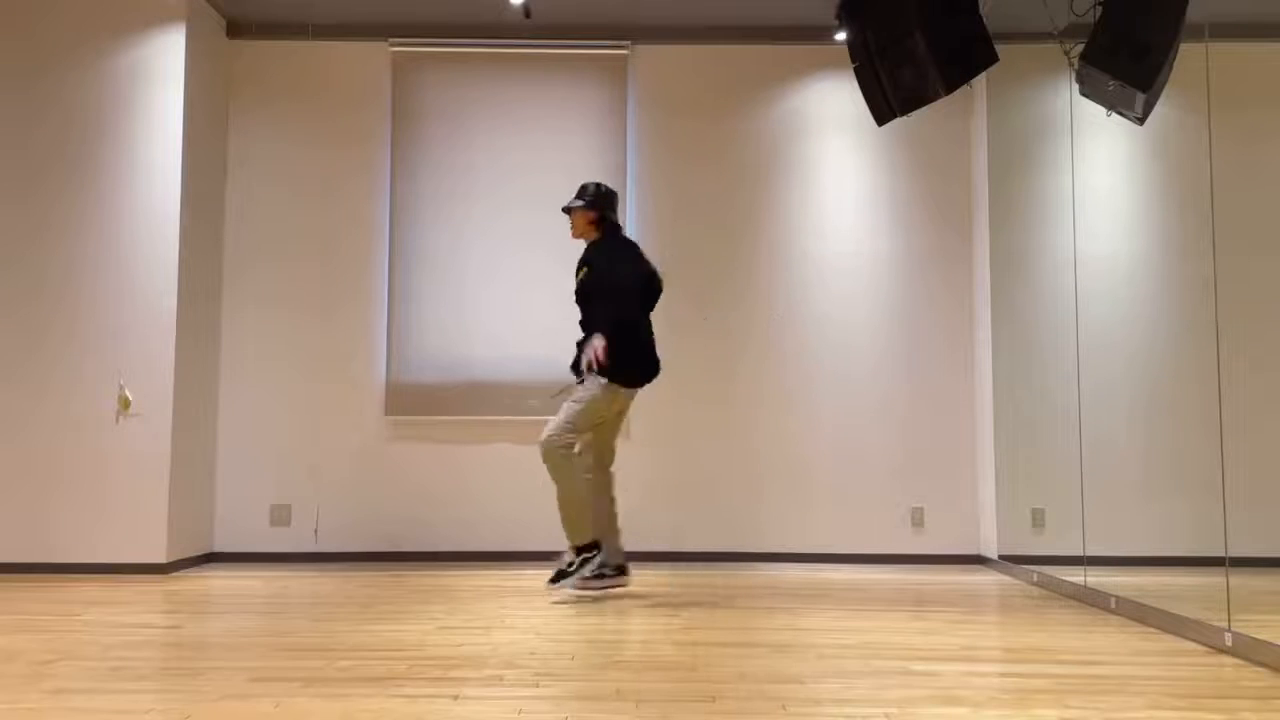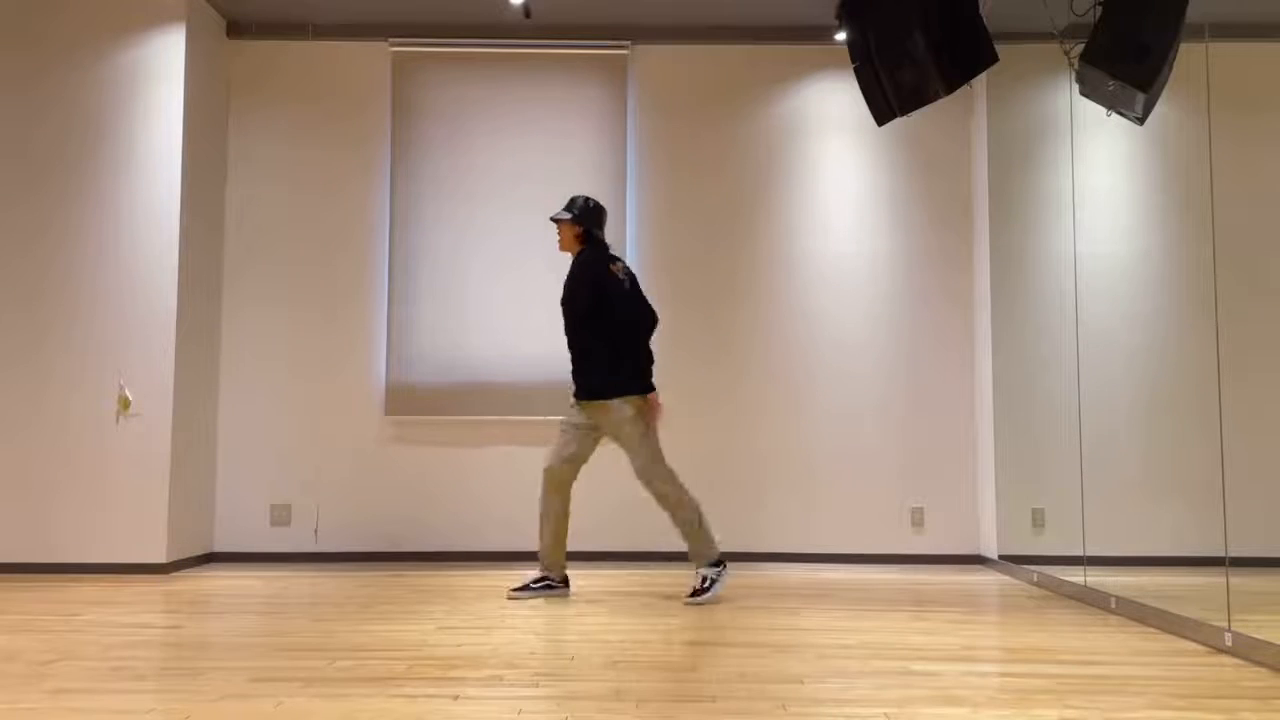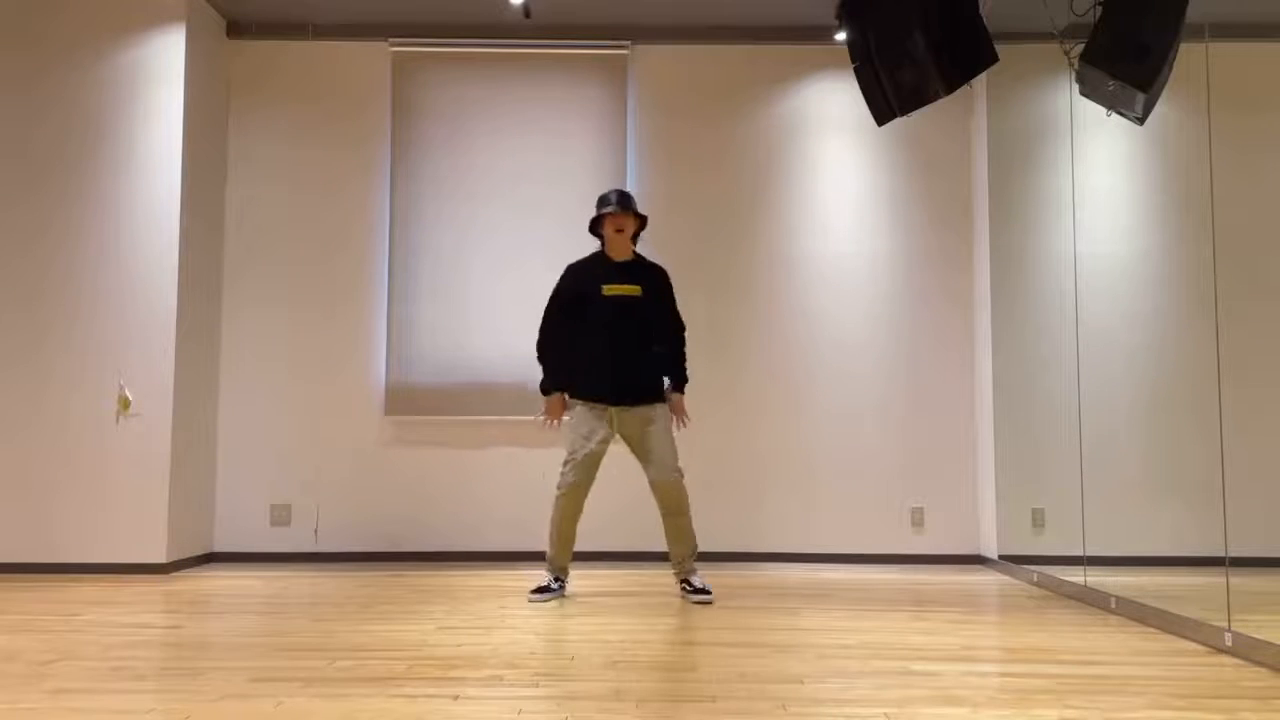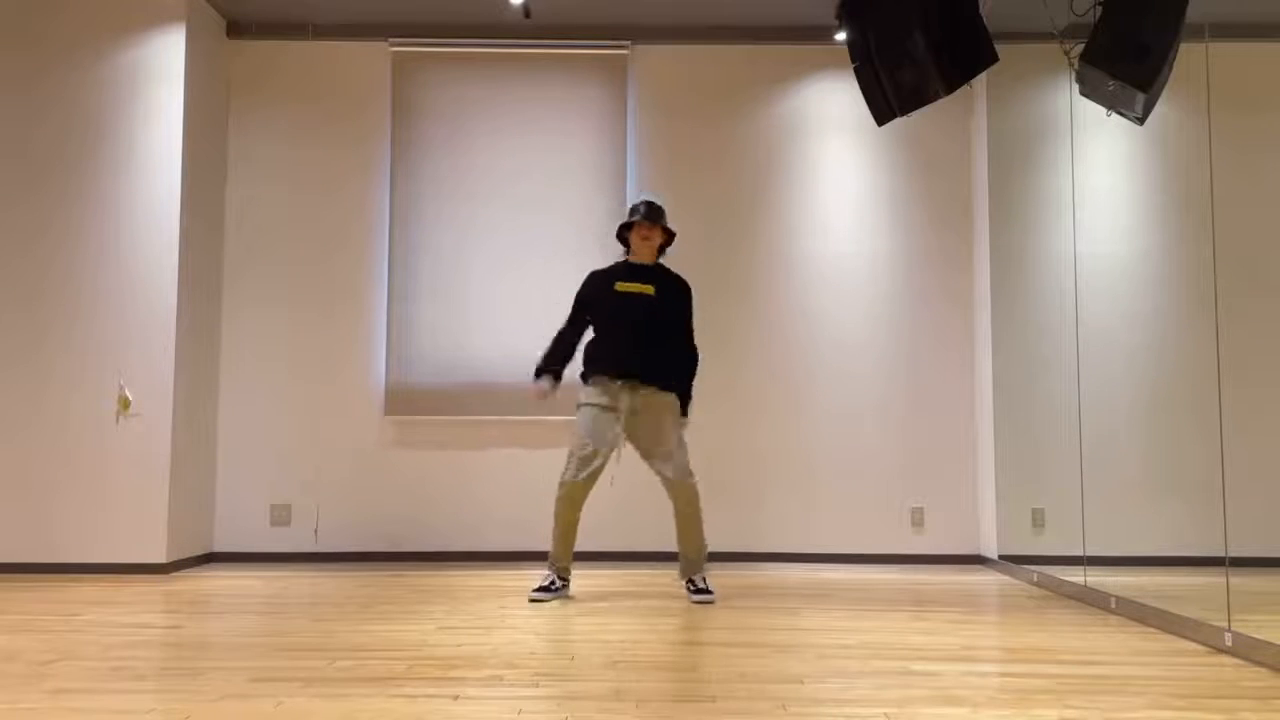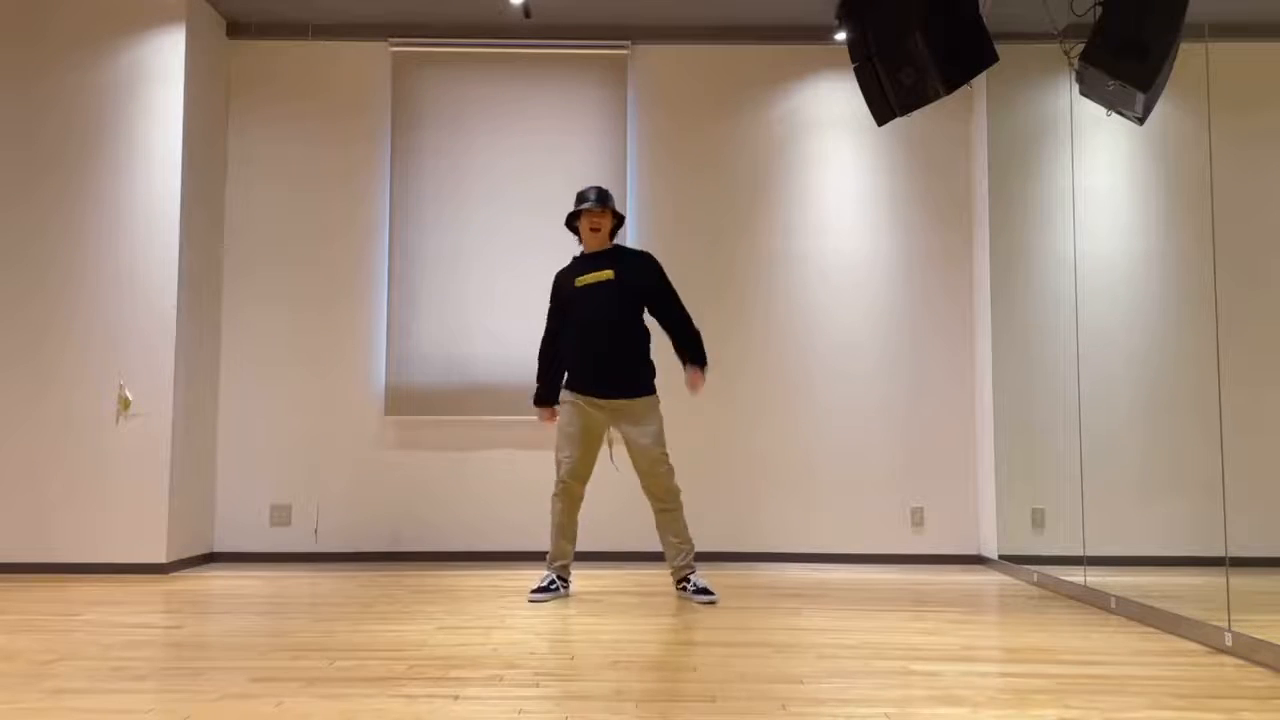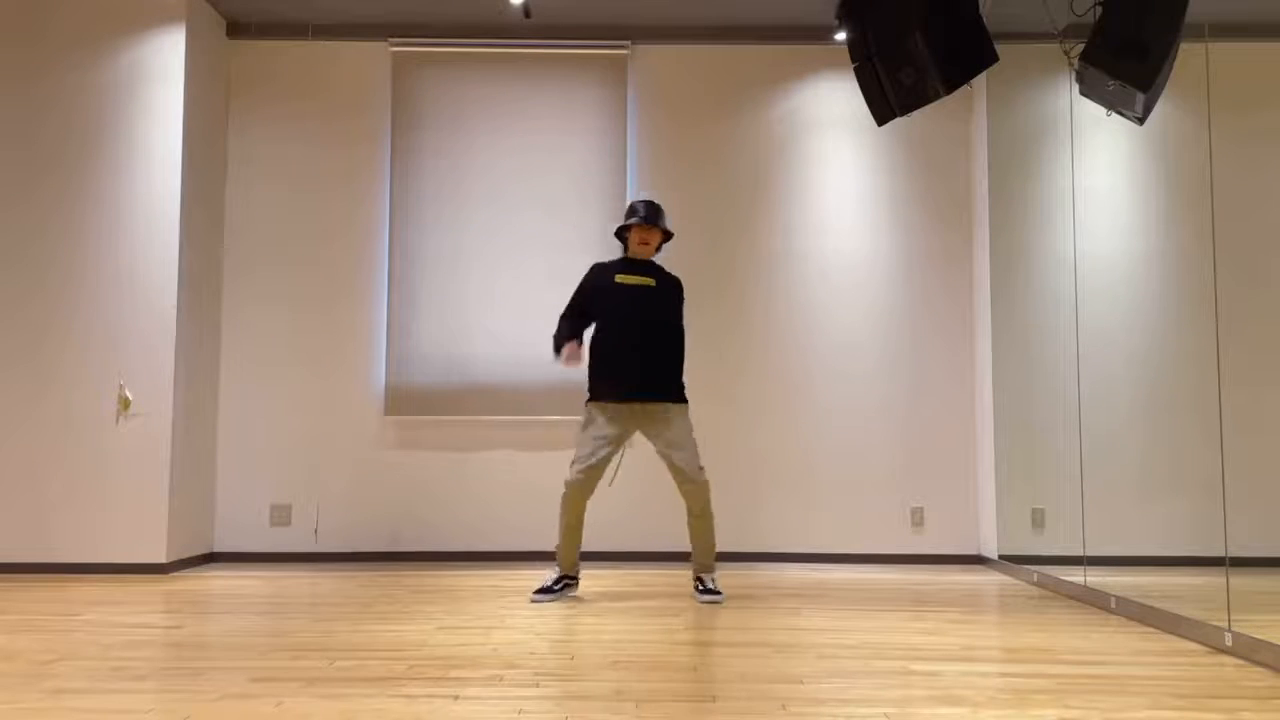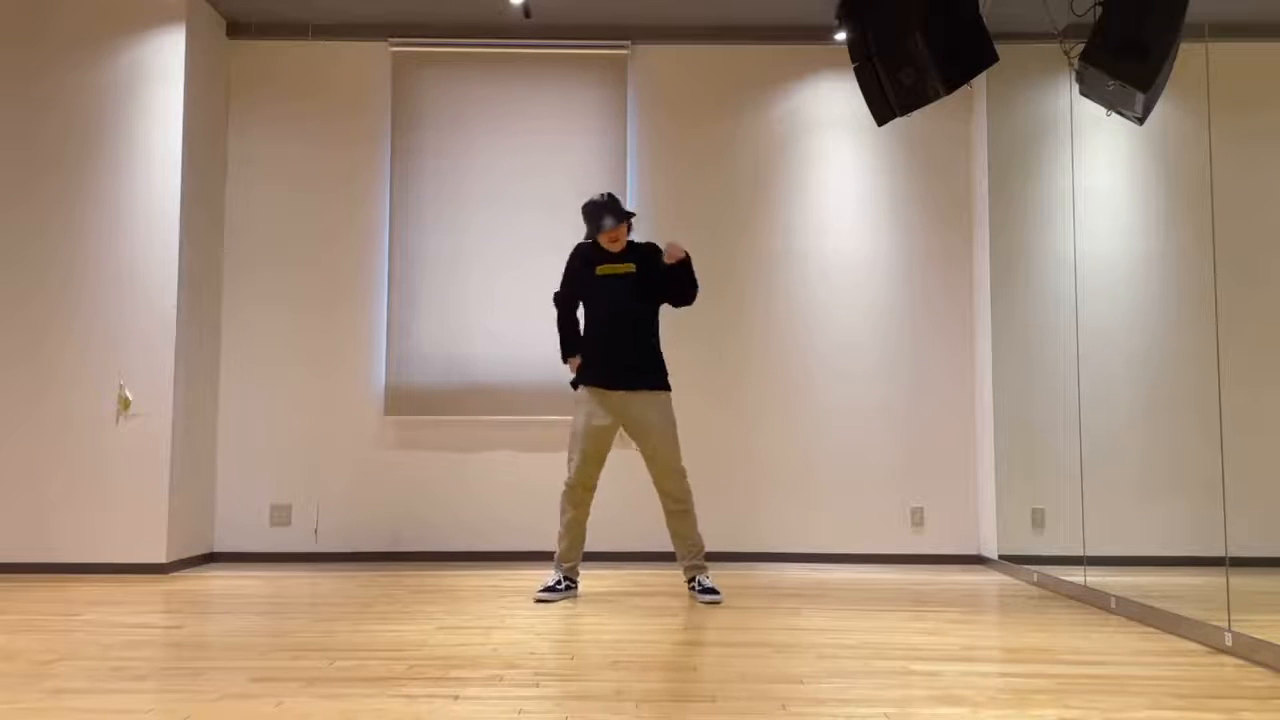
dt=0.4s
person 1, frame 1
left shoulder: (615, 251)
right shoulder: (597, 256)
left elbow: (647, 285)
left wrist: (603, 334)
left hip: (615, 373)
right hip: (611, 374)
left knee: (555, 443)
right knee: (595, 467)
left ankle: (587, 545)
right ankle: (612, 561)
person 1, frame 2
left shoulder: (600, 268)
right shoulder: (590, 268)
left elbow: (636, 321)
right elbow: (644, 318)
left wrist: (643, 382)
left hip: (622, 394)
right hip: (590, 395)
left knee: (655, 475)
right knee: (556, 474)
left ankle: (709, 562)
right ankle: (552, 573)
person 1, frame 3
left shoulder: (654, 275)
right shoulder: (579, 274)
left elbow: (672, 333)
right elbow: (552, 330)
left wrist: (676, 389)
right wrist: (552, 389)
left hip: (645, 400)
right hip: (589, 400)
left knee: (669, 482)
right knee: (572, 485)
left ankle: (686, 571)
right ankle: (556, 574)
person 1, frame 4
left shoulder: (676, 286)
right shoulder: (602, 280)
left elbow: (683, 348)
right elbow: (573, 330)
left wrist: (682, 404)
right wrist: (548, 371)
left hip: (655, 395)
right hip: (600, 392)
left knee: (681, 484)
right knee: (574, 483)
left ankle: (694, 573)
right ankle: (558, 573)
person 1, frame 5
left shoulder: (638, 263)
right shoulder: (567, 277)
left elbow: (672, 314)
right elbow: (555, 336)
left wrist: (693, 361)
right wrist: (545, 395)
left hip: (636, 393)
right hip: (580, 395)
left knee: (659, 481)
right knee: (568, 482)
left ankle: (684, 571)
right ankle: (558, 572)
person 1, frame 6
left shoulder: (669, 283)
right shoulder: (601, 275)
right elbow: (572, 318)
left wrist: (677, 392)
right wrist: (567, 343)
left hip: (664, 402)
right hip: (607, 400)
left knee: (695, 483)
right knee: (578, 485)
left ankle: (704, 573)
right ankle: (566, 572)
person 1, frame 7
left shoulder: (650, 256)
right shoulder: (582, 260)
left elbow: (679, 296)
right elbow: (565, 306)
left wrist: (681, 264)
right wrist: (570, 352)
left hip: (648, 388)
right hip: (595, 389)
left knee: (672, 480)
right knee: (580, 480)
left ankle: (696, 572)
right ankle: (566, 572)
